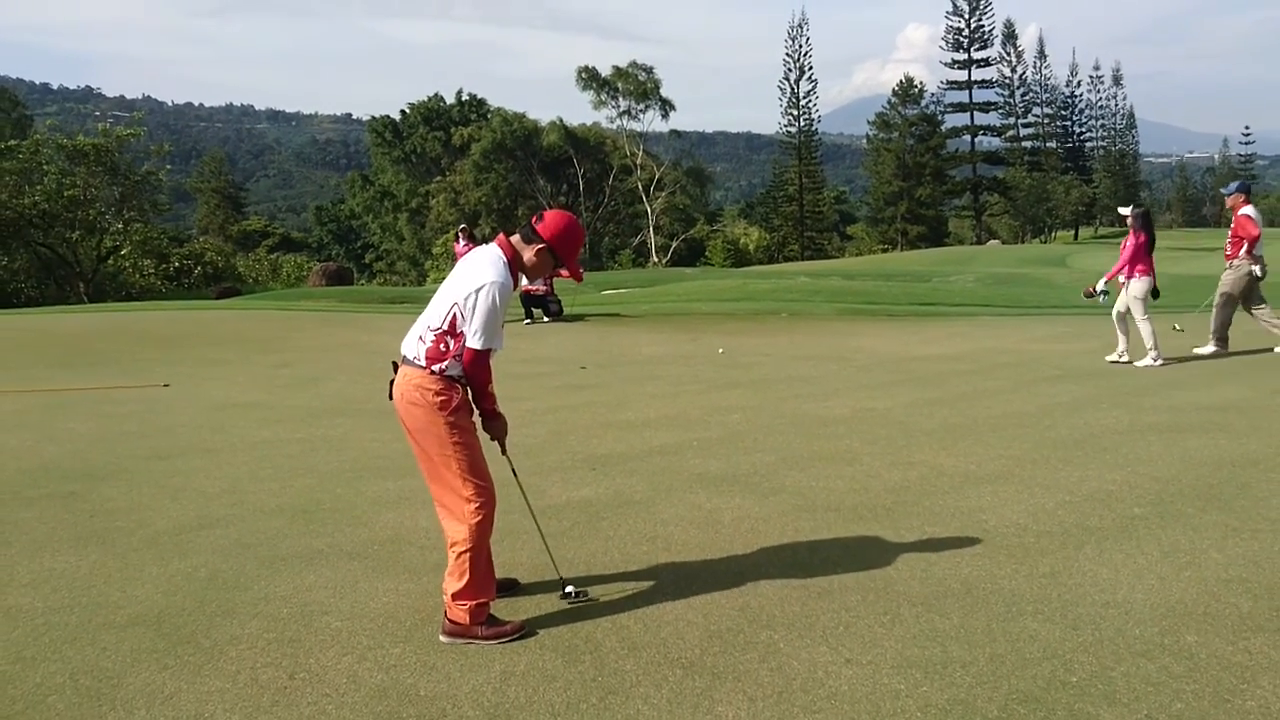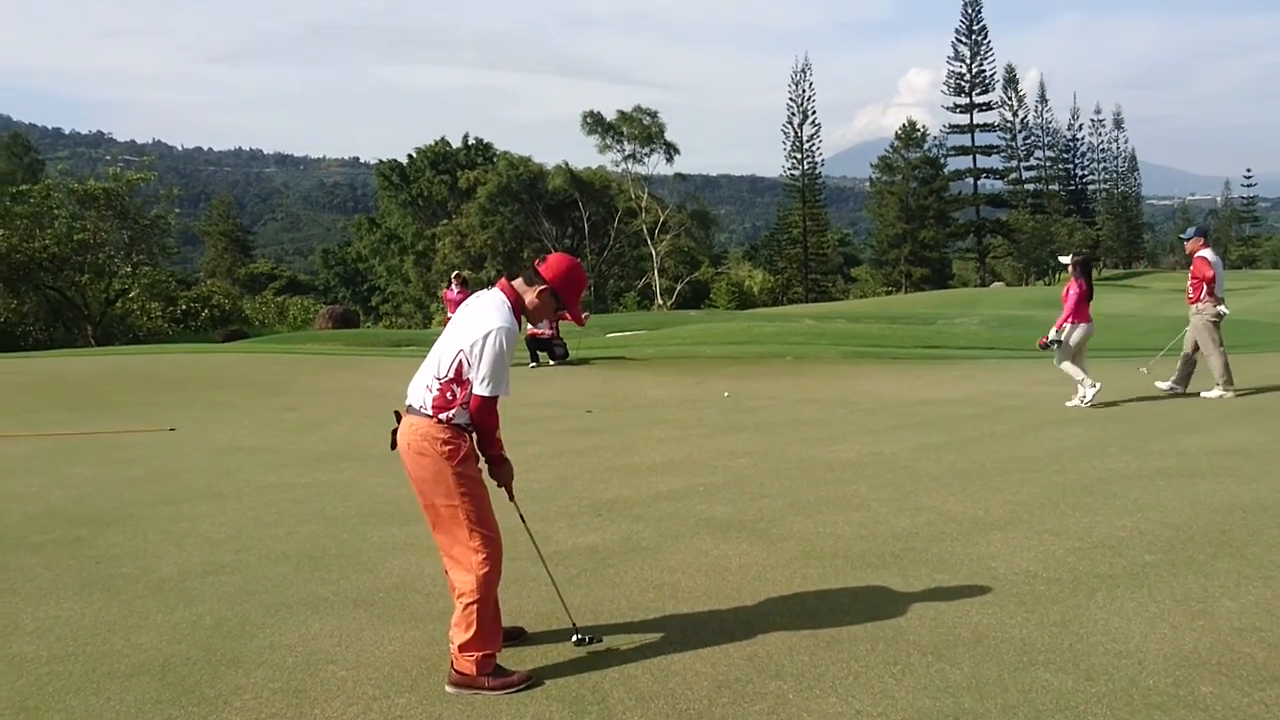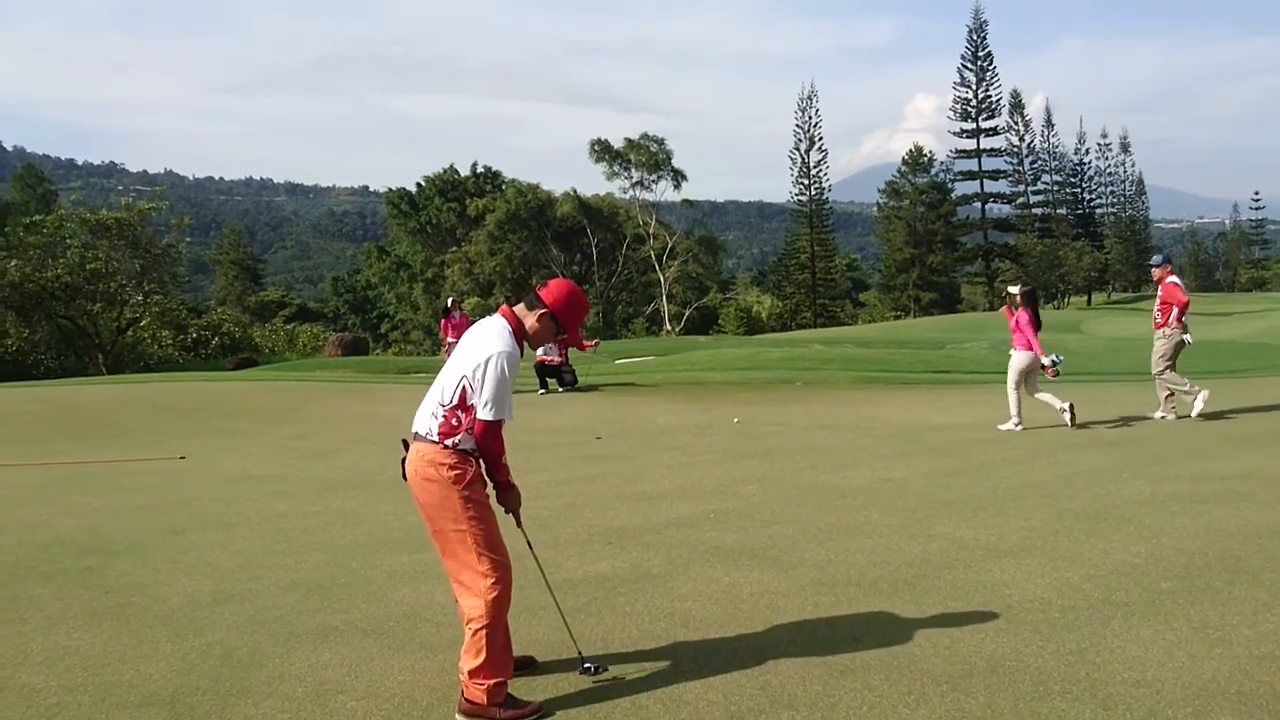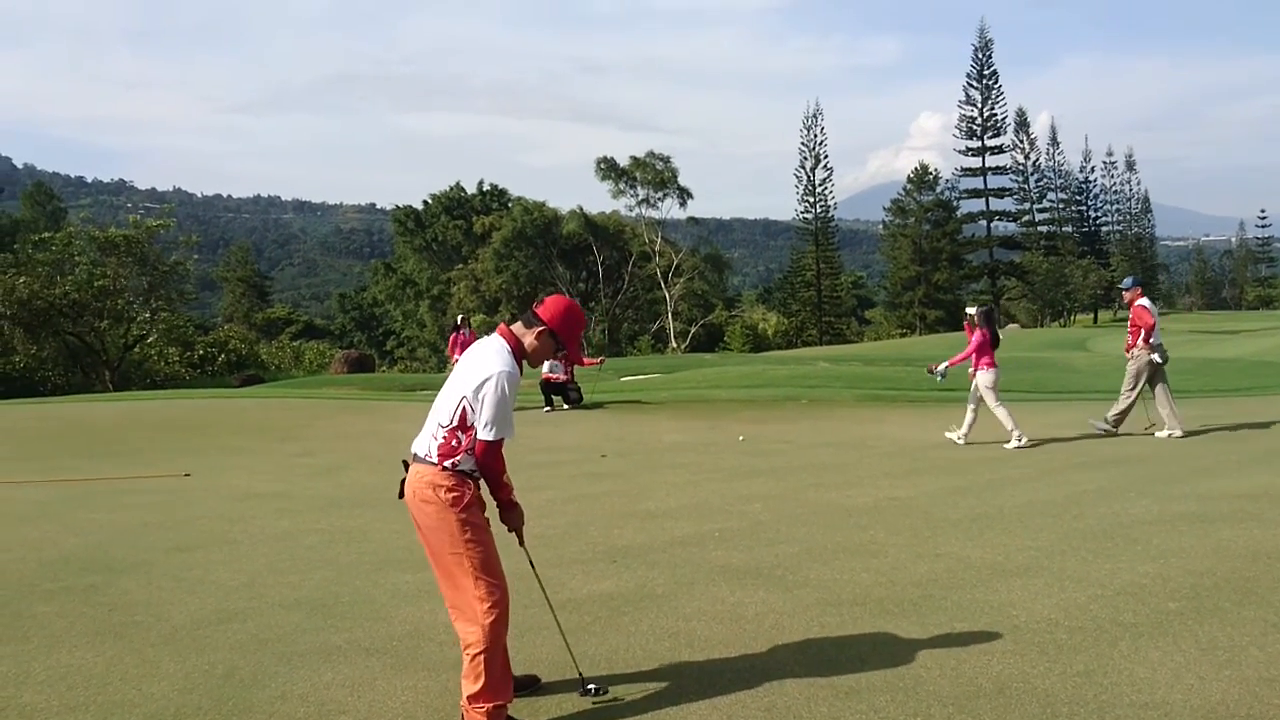
dt=0.4s
person 1, frame 1
left shoulder: (485, 254)
right shoulder: (495, 280)
right elbow: (474, 359)
left wrist: (484, 409)
right wrist: (490, 413)
left hip: (422, 379)
right hip: (432, 389)
left knee: (459, 492)
right knee: (473, 499)
left ankle: (470, 577)
right ankle: (465, 615)
person 1, frame 2
left shoulder: (485, 299)
right shoulder: (501, 326)
right elbow: (482, 406)
left wrist: (490, 454)
right wrist: (497, 458)
left hip: (424, 427)
right hip: (438, 439)
left knee: (468, 543)
right knee: (479, 549)
left ankle: (481, 627)
right ankle: (471, 666)
person 1, frame 3
left shoulder: (489, 327)
right shoulder: (502, 350)
right elbow: (486, 431)
left wrist: (498, 479)
right wrist: (504, 484)
left hip: (435, 455)
right hip: (445, 465)
left knee: (477, 570)
right knee: (489, 575)
left ankle: (493, 656)
person 1, frame 4
left shoulder: (489, 346)
right shoulder: (503, 370)
right elbow: (487, 450)
left wrist: (502, 497)
right wrist: (508, 502)
left hip: (435, 478)
right hip: (444, 487)
left knee: (480, 592)
right knee: (485, 599)
left ankle: (495, 677)
